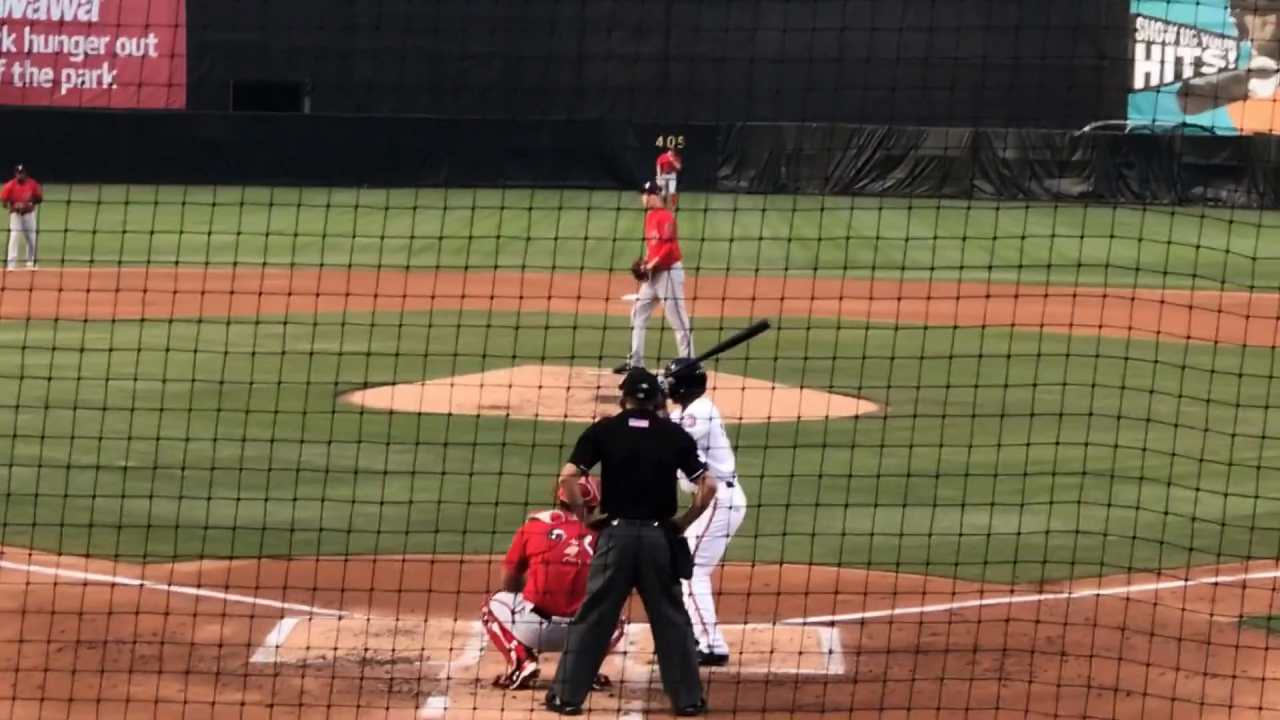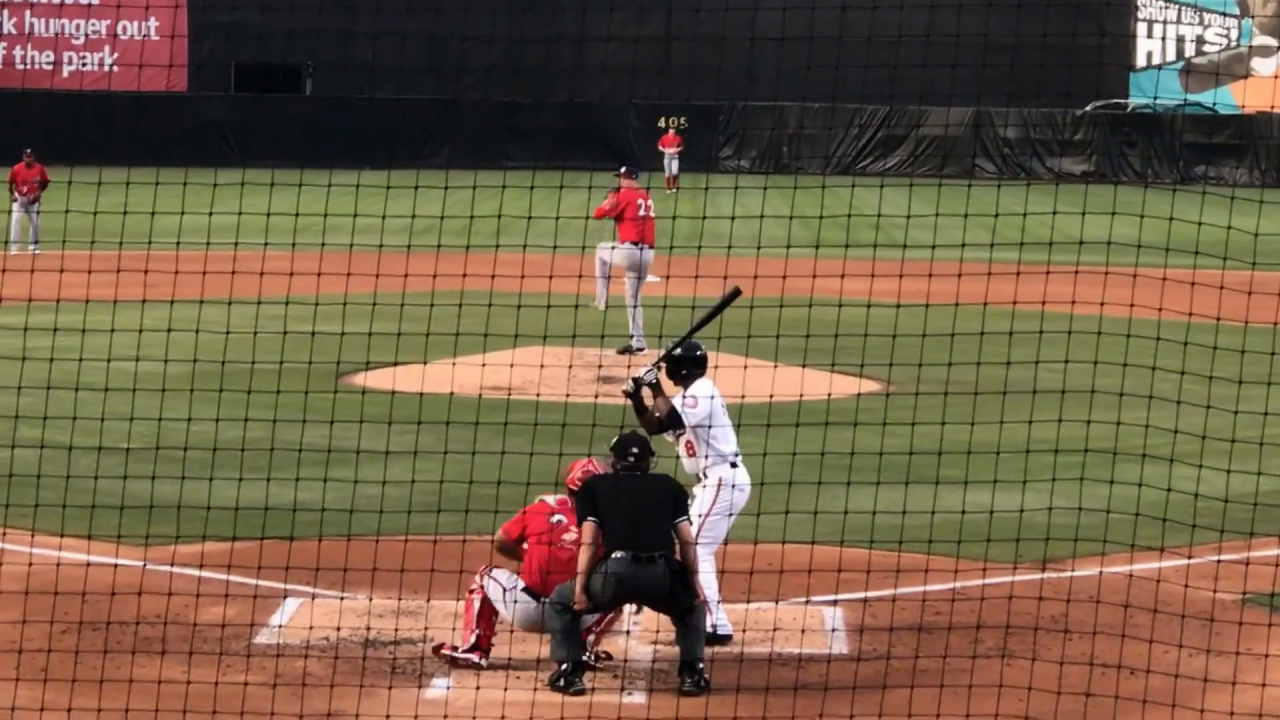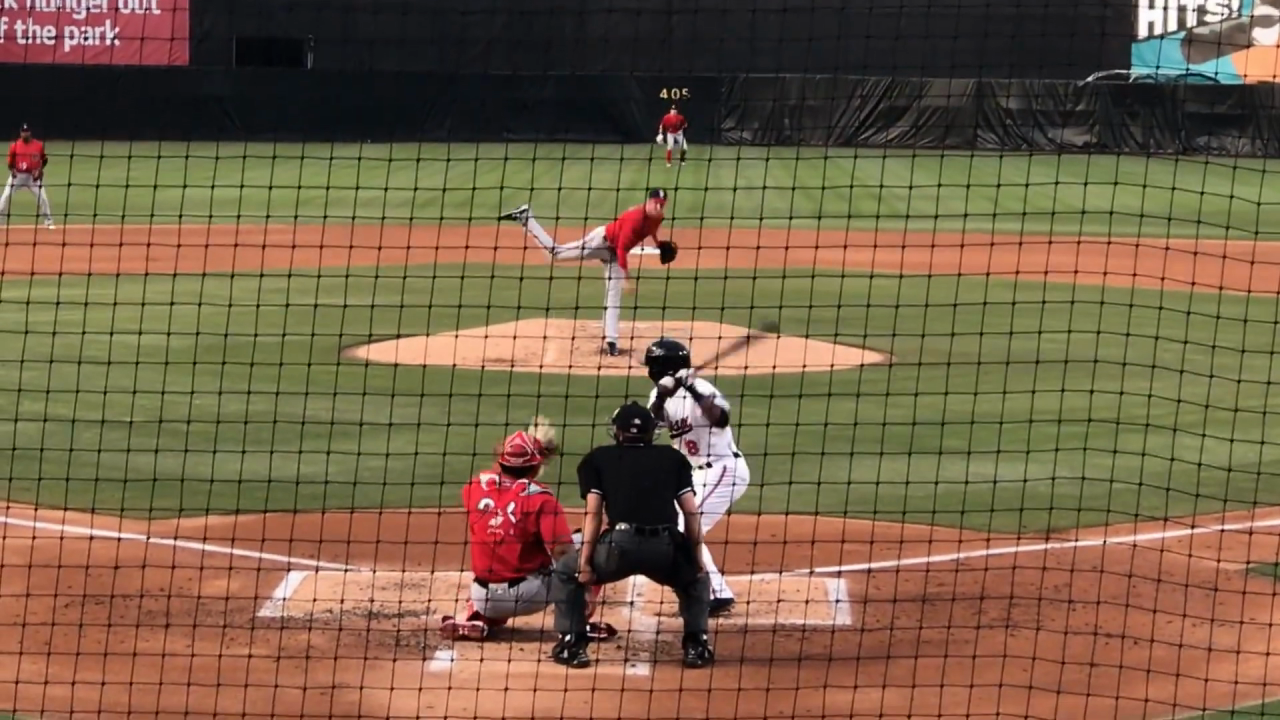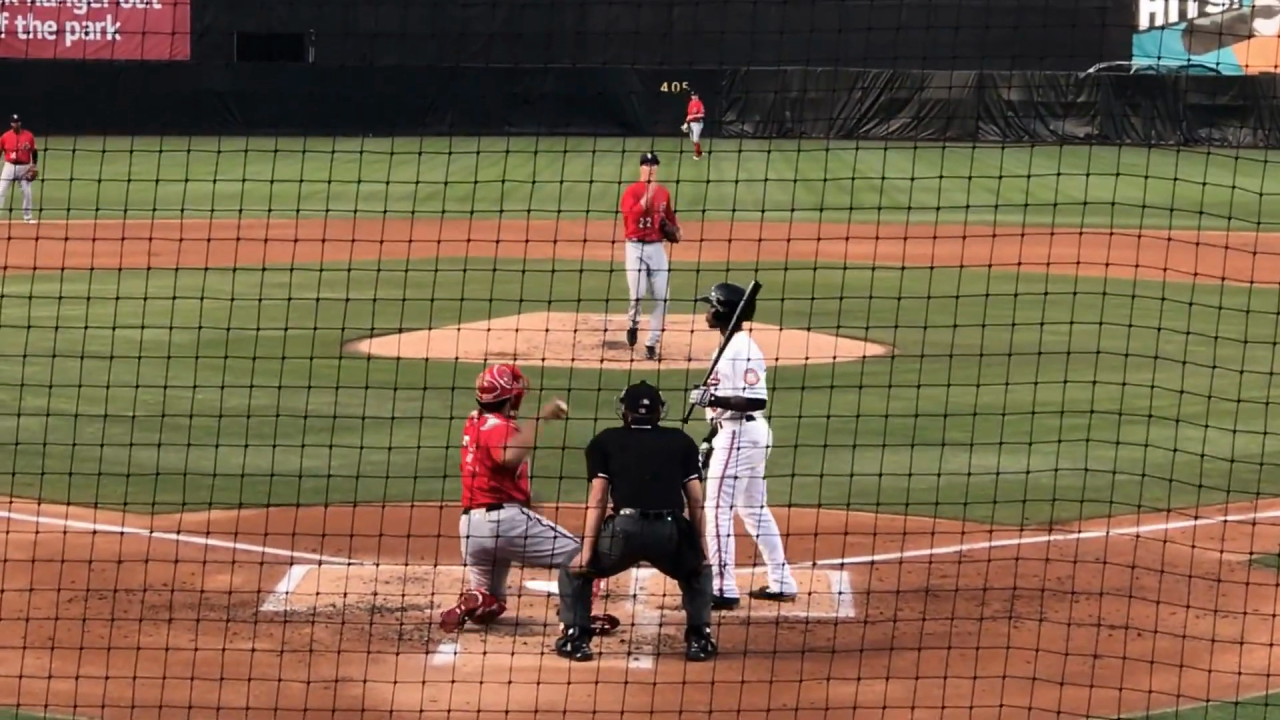
dt=1s
person 1, frame 1
left shoulder: (700, 411)
right shoulder: (689, 412)
left hip: (719, 499)
right hip: (713, 499)
left knee: (691, 571)
right knee: (690, 569)
left ankle: (713, 646)
right ankle: (703, 636)
person 1, frame 2
left shoulder: (702, 392)
right shoulder: (689, 395)
left elbow: (671, 420)
right elbow: (654, 426)
left wrist: (655, 388)
right wrist: (636, 397)
left hip: (723, 480)
right hip: (714, 481)
left knee: (696, 551)
right knee: (695, 548)
left ankle: (717, 626)
right ankle: (706, 614)
person 1, frame 3
left shoulder: (701, 390)
right shoulder: (661, 394)
left elbow: (722, 420)
right elbow: (654, 416)
left wrist: (692, 390)
right wrist: (663, 394)
left hip: (725, 470)
right hip: (704, 471)
left ankle: (717, 594)
person 1, frame 4
left shoulder: (742, 350)
right shoulder: (730, 347)
left elbow: (757, 401)
left wrist: (714, 400)
right wrist: (710, 440)
left hip: (740, 435)
right hip: (747, 433)
left knee: (718, 510)
right knee: (755, 510)
left ankle: (724, 590)
right ankle: (781, 582)
person 2, frame 1
left shoulder: (604, 430)
right shoulder: (675, 435)
left elbow: (567, 476)
right elbow: (709, 485)
left wrist: (585, 517)
right wrist: (684, 522)
left hip: (616, 534)
right hip: (659, 536)
left knee: (592, 617)
right knee: (671, 618)
person 2, frame 2
left shoulder: (595, 485)
right shoulder: (669, 486)
left elbow: (589, 541)
right elbow: (687, 540)
left wrist: (580, 590)
right wrist: (693, 586)
left hip: (616, 573)
right hip: (661, 576)
left knee: (562, 600)
right knee: (692, 604)
left ankle: (569, 672)
right ankle: (693, 673)
person 2, frame 3
left shoulder: (598, 458)
right shoulder: (672, 457)
left elbow: (593, 513)
right elbow: (691, 512)
left wrist: (584, 563)
right wrist: (694, 558)
left hip: (621, 545)
right hip: (665, 549)
left knee: (566, 571)
right knee: (695, 578)
left ankle: (573, 644)
right ankle: (696, 645)
person 2, frame 4
left shoulder: (606, 440)
right shoulder: (680, 441)
left elbow: (598, 497)
right elbow: (696, 500)
left wrist: (587, 548)
right wrist: (699, 547)
left hip: (625, 530)
right hip: (670, 533)
left knee: (575, 567)
right knee: (698, 569)
left ankle: (576, 637)
right ankle: (699, 638)
person 3, frame 1
left shoulder: (535, 526)
left elbow: (509, 584)
left hip: (534, 628)
left knee: (494, 605)
right knee: (615, 617)
left ankle: (522, 662)
person 3, frame 2
left shoulder: (542, 508)
left elbow: (500, 543)
left hip: (525, 610)
left knee: (486, 577)
left ankle: (473, 650)
right ankle: (582, 647)
person 3, frame 3
left shoulder: (478, 487)
right shoulder: (540, 499)
right elbow: (562, 552)
left hip: (483, 597)
right hip: (527, 594)
left ankle: (476, 620)
person 3, frame 4
left shoulder: (475, 421)
right shoulder: (498, 427)
right elbow: (510, 456)
right wrist: (541, 417)
left hip: (472, 526)
right hip: (506, 520)
left knee: (488, 605)
left ankle: (470, 604)
person 4, frame 1
left shoulder: (665, 216)
right shoulder: (651, 216)
left elbow: (669, 247)
left wrist: (651, 264)
right wrist: (646, 264)
left hip: (669, 273)
right hip: (654, 274)
left knee: (677, 320)
right knee: (639, 313)
right ankle: (635, 361)
person 4, frame 2
left shoulder: (624, 195)
right shoulder: (647, 198)
left elbow: (598, 214)
left wrist: (610, 200)
left hip: (629, 251)
right hip: (647, 254)
left knee: (602, 251)
right knee: (633, 298)
left ankle: (601, 299)
right ankle: (637, 342)
person 4, frame 3
left shoulder: (657, 216)
right shoulder: (635, 218)
right elbow: (621, 250)
left wrist: (659, 243)
right wrist: (625, 276)
left hip: (615, 251)
right hip: (601, 241)
left knee: (614, 297)
right knee: (555, 251)
left ankle: (611, 340)
right ankle: (525, 216)
person 4, frame 4
left shoulder: (663, 192)
right shoulder: (631, 191)
left elbow: (670, 215)
right elbow: (632, 215)
left wrist: (676, 228)
right wrist: (648, 195)
left hip: (657, 248)
right hip: (636, 248)
left knee: (660, 297)
right knee: (637, 293)
left ankle: (652, 343)
right ankle: (633, 323)
